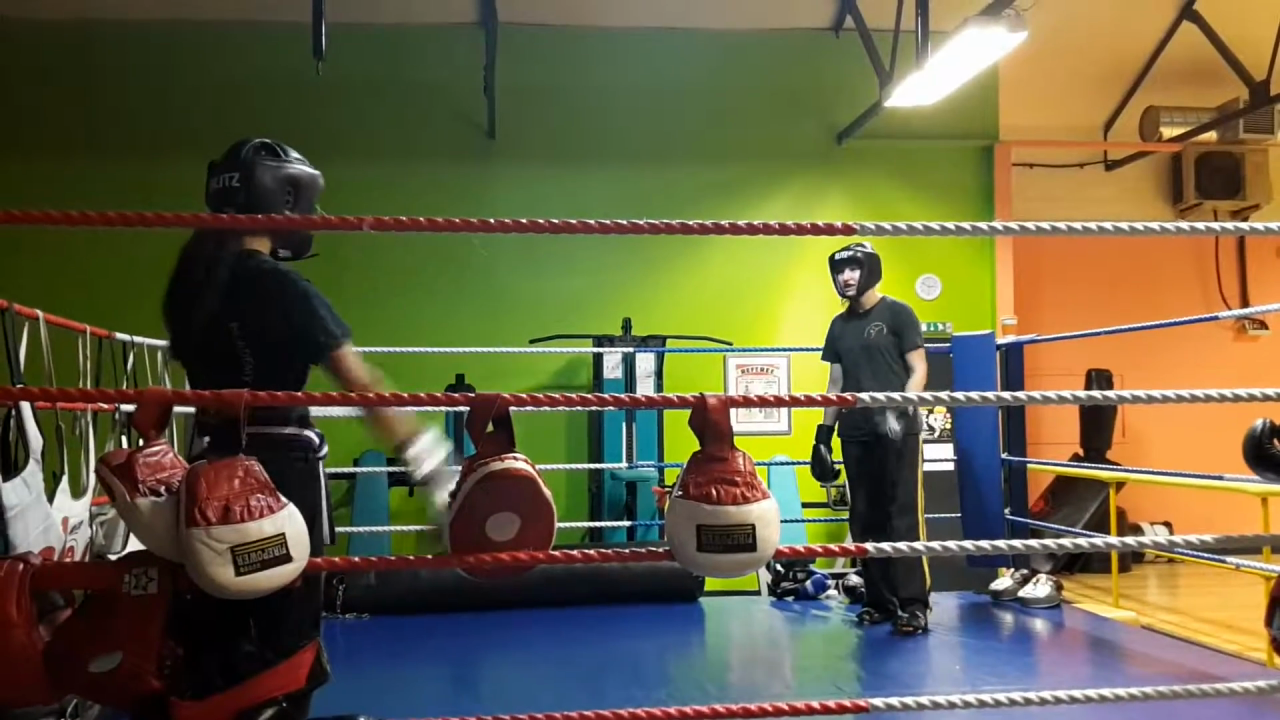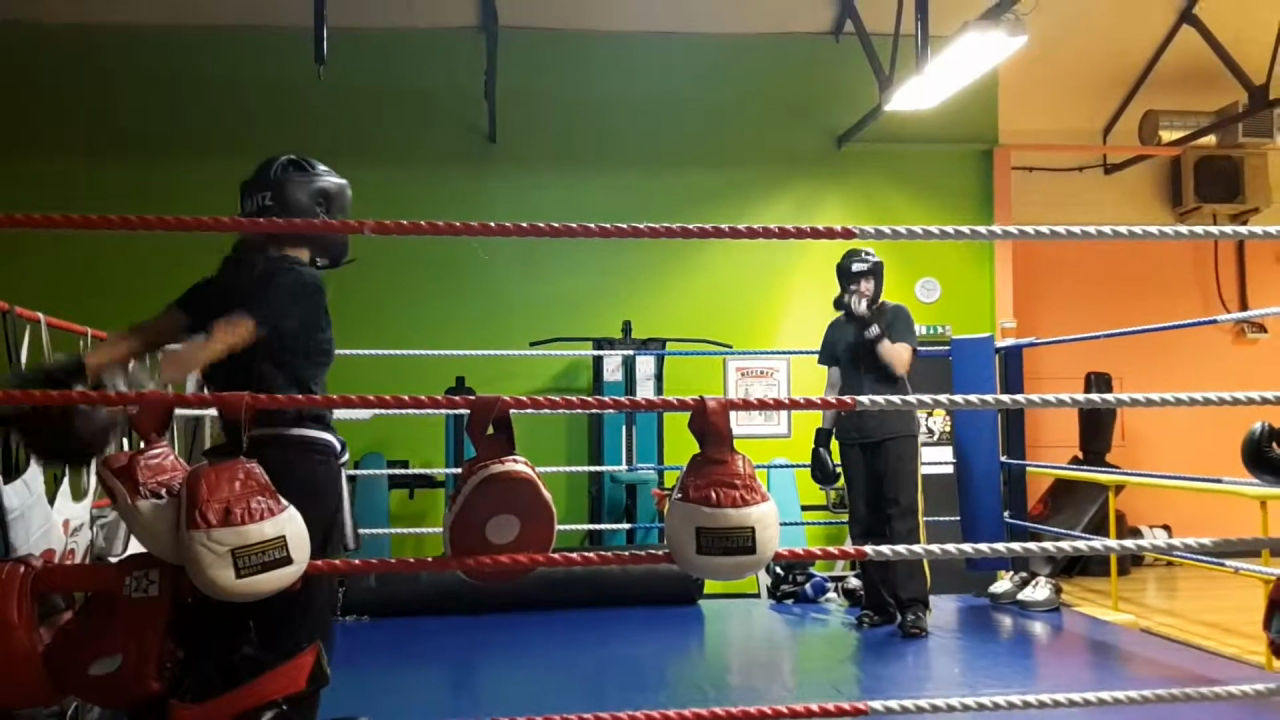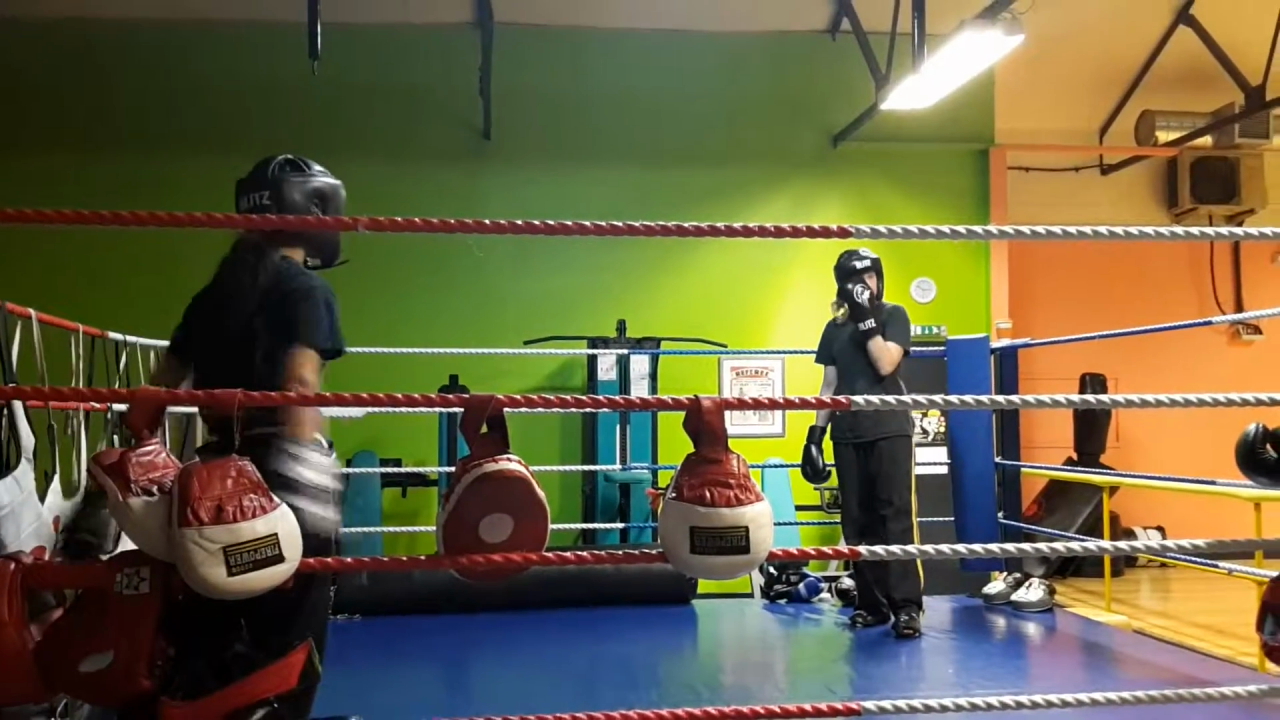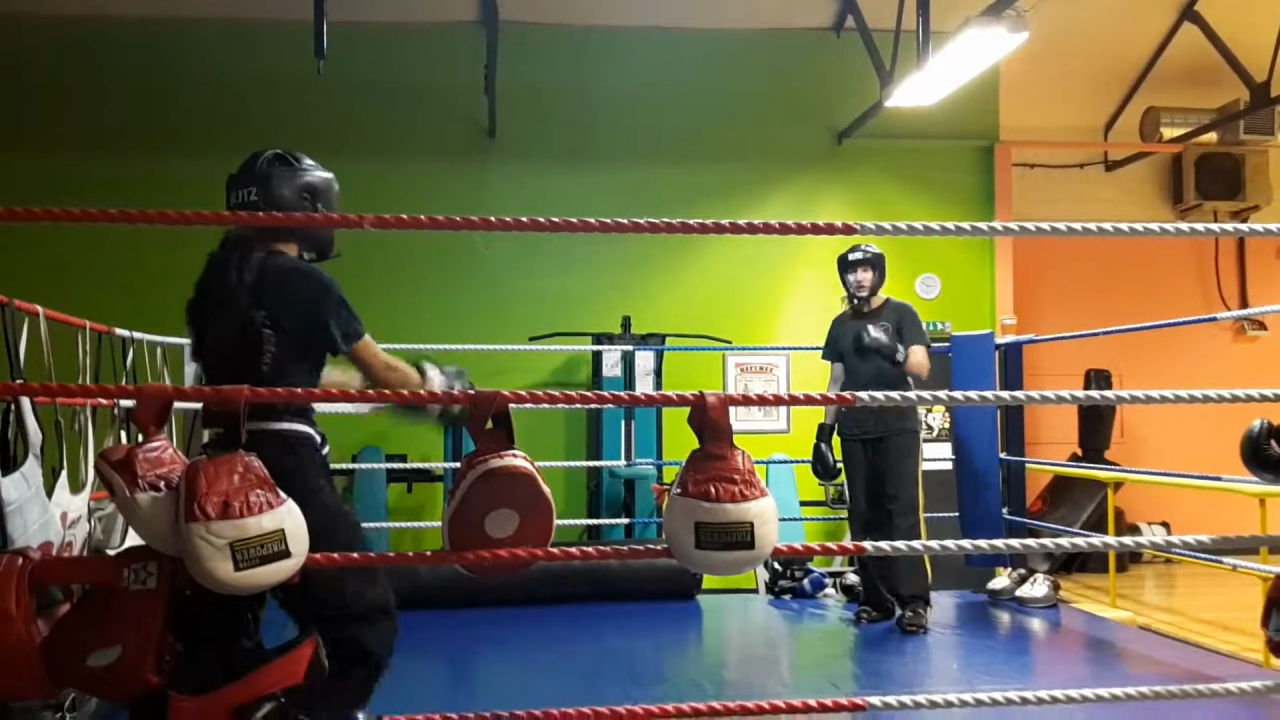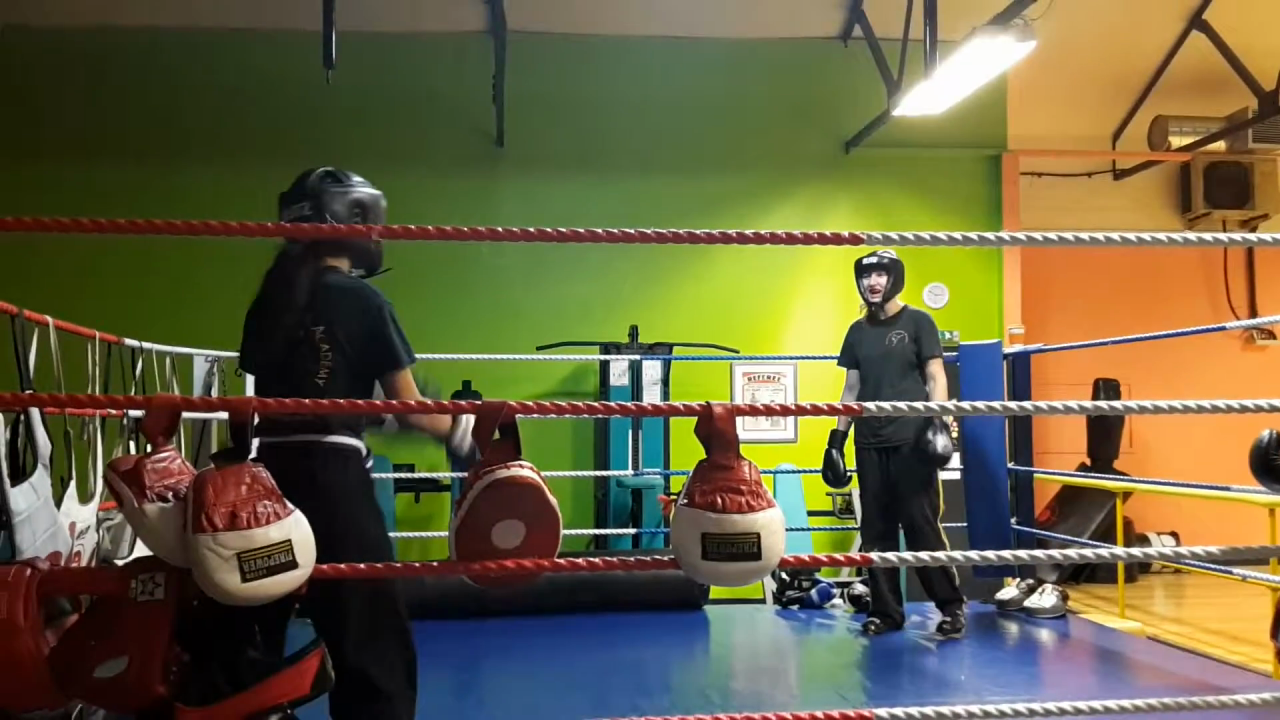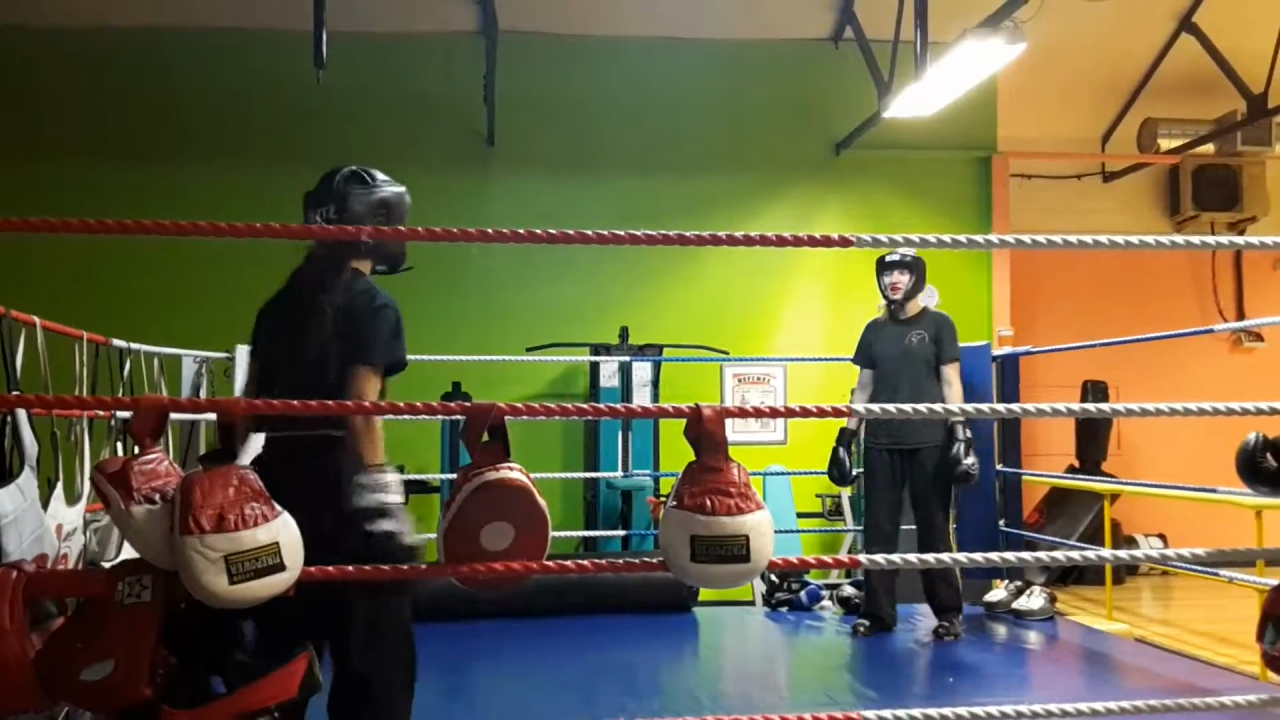
dt=0.3s
person 1, frame 1
left shoulder: (194, 280)
right shoulder: (278, 287)
right elbow: (361, 382)
right wrist: (430, 459)
left hip: (217, 457)
right hip: (271, 467)
left knee: (214, 623)
right knee: (280, 636)
person 1, frame 2
left shoulder: (233, 280)
right shoulder: (302, 285)
left elbow: (147, 333)
right elbow: (215, 343)
left wrist: (74, 370)
left hip: (239, 463)
right hip: (300, 466)
left knee: (221, 628)
right knee: (295, 630)
person 1, frame 3
left shoulder: (220, 290)
right shoulder: (305, 290)
left elbow: (162, 385)
right elbow: (301, 388)
right wrist: (305, 482)
right hip: (280, 471)
left knee: (209, 634)
right knee: (290, 633)
person 1, frame 4
left shoulder: (219, 284)
right shoulder: (304, 282)
right elbow: (376, 367)
left wrist: (356, 381)
right wrist: (433, 386)
right hip: (285, 462)
left knee: (216, 624)
right knee: (362, 615)
person 1, frame 5
left shoulder: (269, 303)
right shoulder: (361, 302)
right elbow: (406, 405)
right wrist: (459, 428)
left hip: (268, 472)
right hip: (332, 477)
right knee: (371, 636)
person 1, frame 6
left shoulder: (283, 302)
right shoulder: (373, 305)
left elbow: (251, 402)
right elbow: (361, 410)
right wrist: (381, 505)
left hip: (278, 473)
right hip: (336, 479)
left knee: (283, 637)
right knee: (373, 640)
person 2, frame 1
left shoulder: (897, 313)
right shoulder: (839, 325)
left elbow: (920, 372)
left wrist: (901, 410)
right wrist: (823, 435)
left hip: (897, 431)
right hip: (855, 434)
left knee: (902, 515)
right knee: (865, 519)
left ankle: (913, 604)
right ankle: (879, 601)
person 2, frame 2
left shoulder: (895, 315)
right shoulder: (837, 328)
left elbow: (900, 366)
left wrist: (869, 325)
right wrist: (822, 437)
left hip: (896, 430)
right hip: (853, 436)
left knee: (902, 515)
right knee: (863, 521)
left ankle: (914, 605)
right ankle: (878, 602)
person 2, frame 3
left shoulder: (893, 315)
right shoulder: (835, 327)
left elbow: (885, 365)
left wrist: (865, 318)
right wrist: (815, 435)
left hip: (890, 431)
right hip: (848, 435)
left knee: (896, 516)
right knee: (857, 520)
left ankle: (907, 606)
right ankle: (872, 602)
person 2, frame 4
left shoulder: (901, 313)
right shoulder: (841, 324)
left elbow: (921, 368)
left wrist: (891, 350)
right wrist: (824, 433)
left hip: (897, 427)
right hip: (855, 432)
left knee: (902, 512)
right knee: (864, 516)
left ankle: (914, 601)
right ankle: (877, 599)
person 2, frame 5
left shoulder: (918, 322)
right shoulder: (858, 331)
left elbow: (936, 378)
left wrist: (939, 425)
right wrist: (836, 439)
left hip: (912, 438)
right hip: (870, 441)
left knee: (920, 522)
right knee: (875, 527)
left ankle: (951, 604)
right ankle: (885, 610)
person 2, frame 6
left shoulder: (938, 324)
right shoulder: (874, 330)
left elbow: (951, 383)
right elbow: (864, 388)
left wrist: (959, 433)
right wrist: (845, 437)
left hip: (929, 441)
right hip: (881, 442)
left knee: (933, 527)
right knee: (878, 527)
left ankle: (948, 612)
right ankle: (878, 612)
